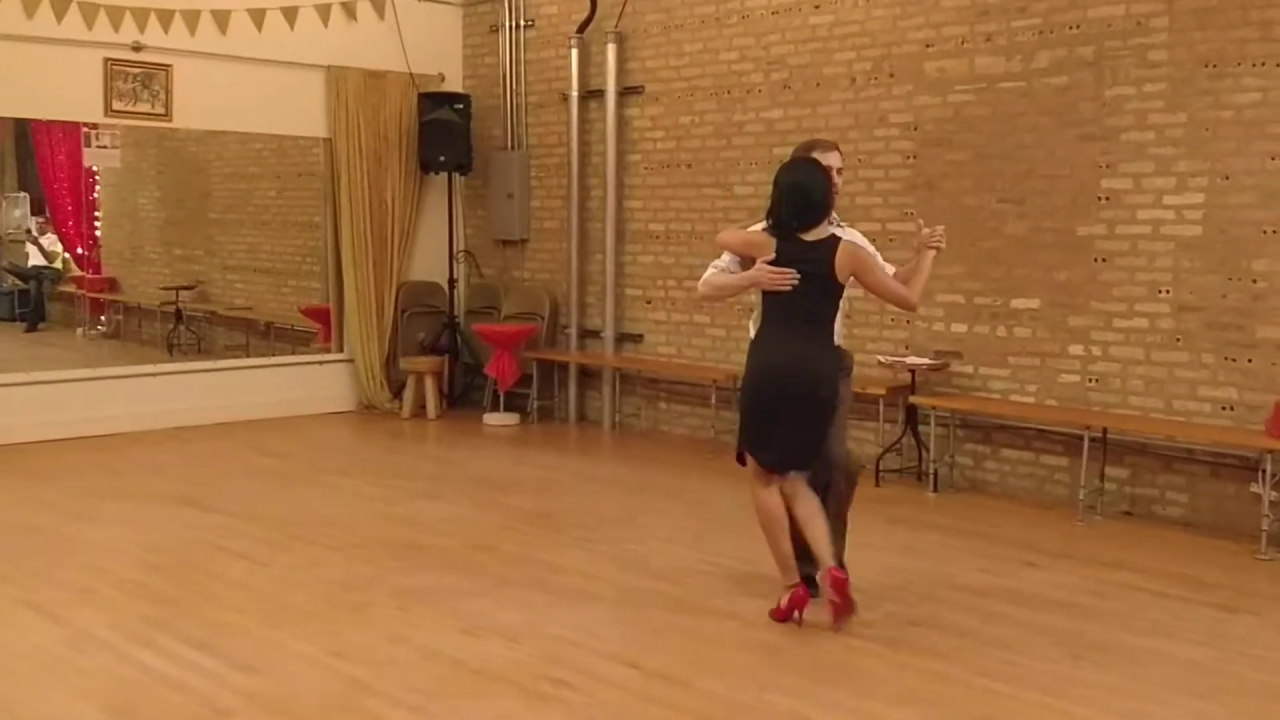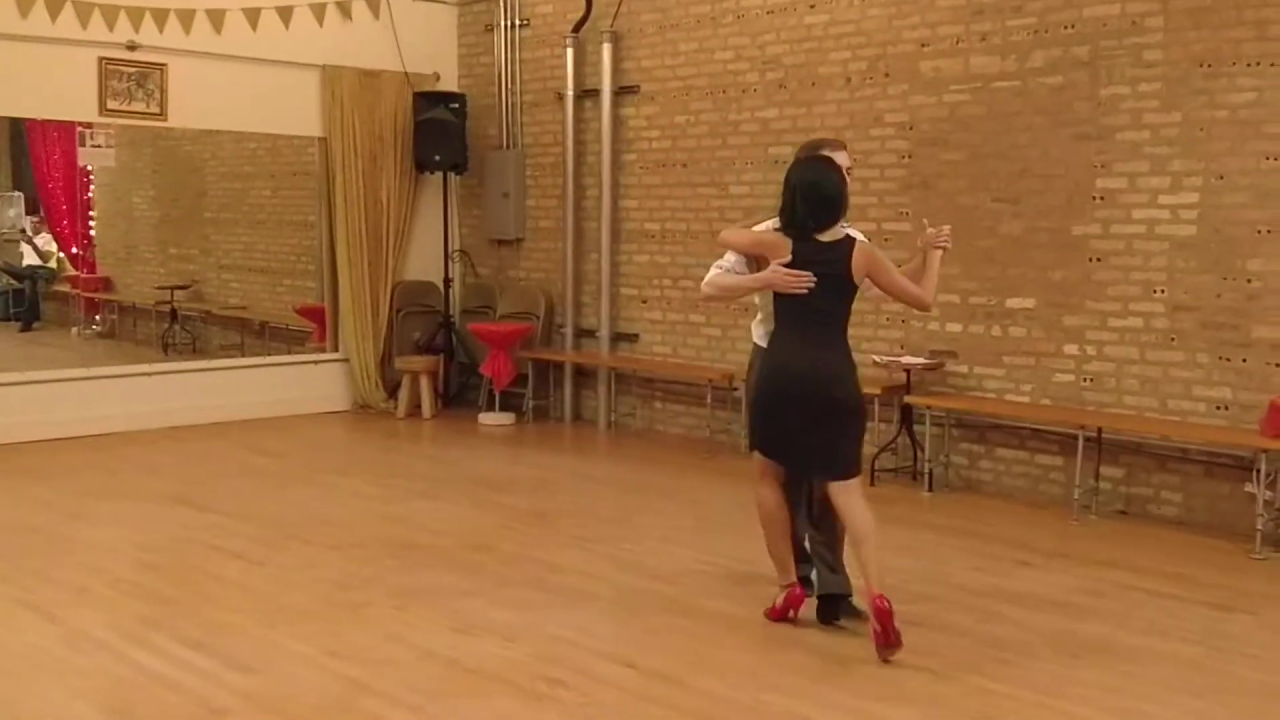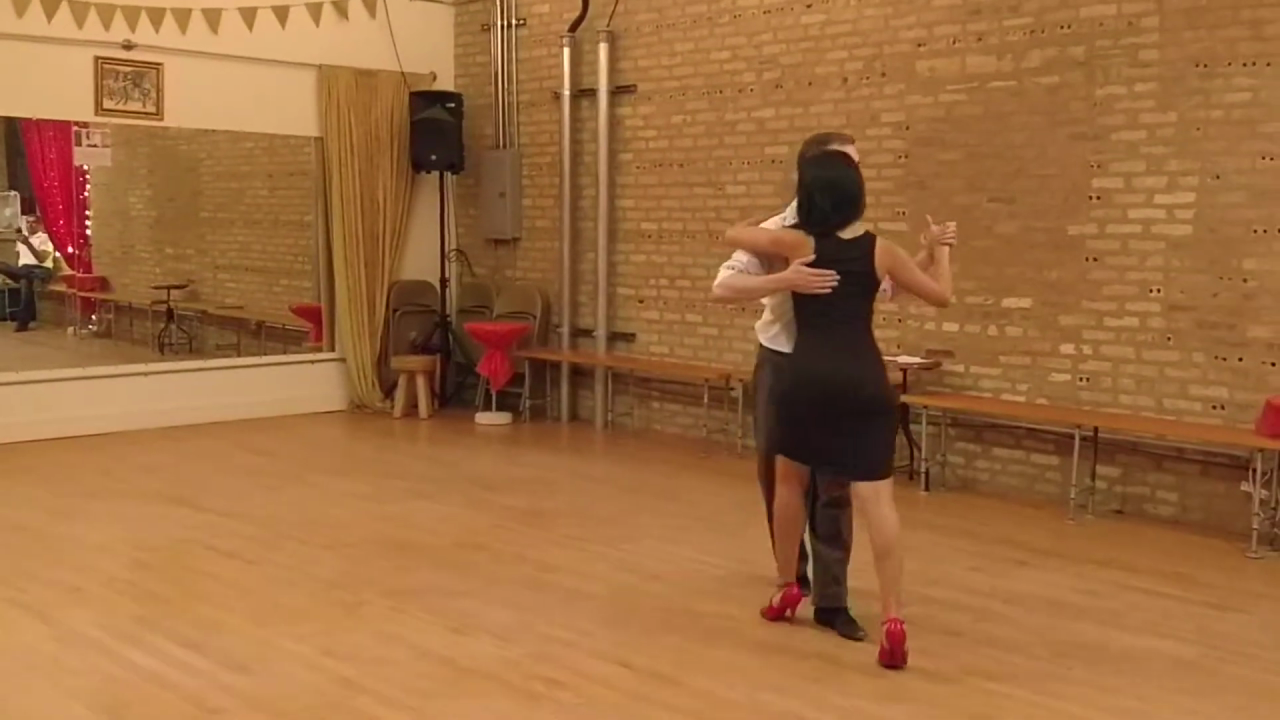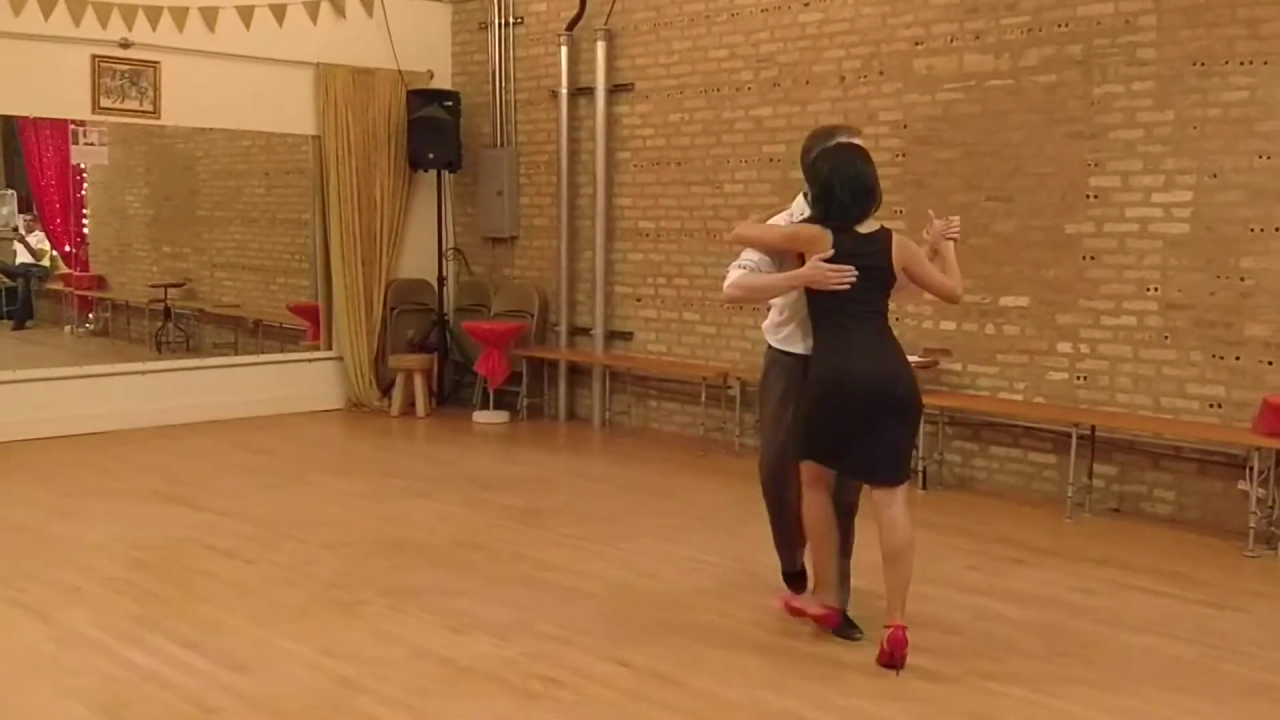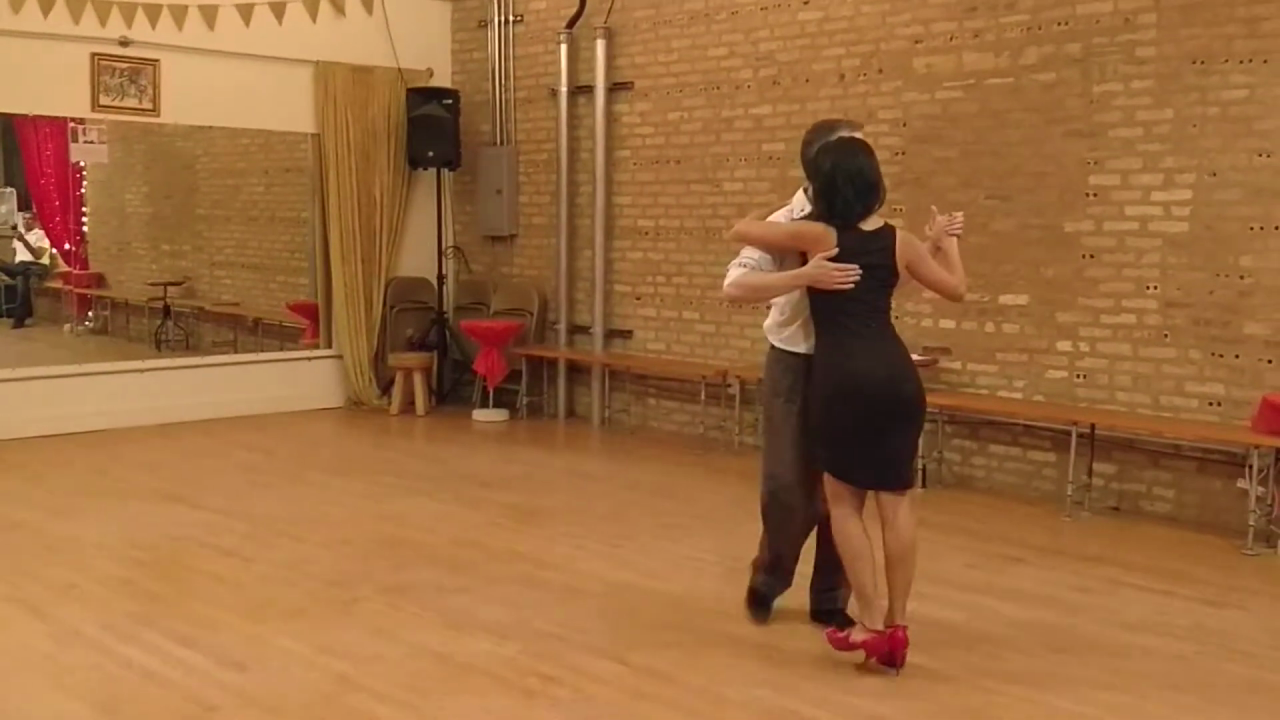
dt=0.2s
person 1, frame 1
left shoulder: (766, 245)
right shoulder: (846, 253)
left elbow: (722, 237)
right elbow: (909, 299)
right wrist: (928, 252)
left hip: (768, 367)
right hip: (817, 371)
left knee: (764, 479)
right knee: (796, 479)
left ankle: (792, 585)
right ankle: (829, 568)
person 1, frame 2
left shoulder: (779, 245)
right shoulder: (861, 253)
left elbow: (725, 236)
right elbow: (922, 298)
right wrist: (934, 252)
left hip: (782, 371)
right hip: (835, 376)
left knee: (769, 479)
right knee: (846, 492)
left ankle: (789, 586)
right ankle: (876, 595)
person 1, frame 3
left shoulder: (797, 243)
right shoulder: (880, 250)
left elbow: (733, 234)
right elbow: (941, 294)
left wrist: (769, 231)
right wrist: (941, 248)
left hip: (809, 375)
right hip: (865, 377)
left knee: (789, 481)
right knee: (876, 497)
left ankle: (787, 587)
right ankle: (893, 620)
person 1, frame 4
left shoulder: (813, 237)
right shoulder: (895, 245)
left elbow: (740, 233)
right elbow: (952, 290)
left wrist: (772, 224)
right wrist: (945, 243)
left hip: (836, 375)
right hip: (891, 375)
left knee: (816, 483)
right knee: (891, 498)
left ankle: (824, 597)
right ankle: (895, 626)
person 1, frame 5
left shoulder: (815, 235)
right shoulder: (898, 242)
left elbow: (740, 230)
right elbow: (956, 288)
left wrist: (767, 217)
right wrist: (948, 240)
left hip: (843, 378)
right hip: (896, 376)
left knee: (843, 499)
right knee: (895, 501)
left ankle: (869, 621)
right ankle: (896, 627)
person 2, frame 1
left shoulder: (849, 240)
right shoulder: (764, 237)
left elbow: (894, 285)
right elbow: (707, 286)
left wrist: (922, 254)
right wrist: (752, 278)
left knee: (836, 463)
left ankle: (829, 557)
right ankle: (800, 566)
person 2, frame 2
left shoulder: (851, 242)
right shoulder: (766, 236)
right elbow: (711, 286)
left wrist: (924, 256)
right wrist: (764, 280)
right knee: (780, 476)
left ankle: (832, 590)
right ankle: (796, 570)
person 2, frame 3
right shoulder: (777, 234)
left elbow: (891, 286)
right elbow: (723, 287)
left wrist: (929, 253)
right wrist: (785, 280)
right hip: (783, 366)
left knee: (835, 486)
right knee: (780, 475)
left ankle: (831, 599)
right ankle: (793, 573)
person 2, frame 4
right shoulder: (784, 229)
right elbow: (735, 289)
right wrist: (801, 277)
right hip: (792, 367)
left knee: (843, 487)
right knee: (780, 475)
left ankle: (832, 599)
right ankle: (792, 559)
person 2, frame 5
right shoulder: (786, 227)
right elbow: (735, 288)
left wrist: (931, 241)
right wrist: (809, 277)
right hip: (795, 367)
right knee: (788, 486)
left ankle: (829, 599)
right ankle: (769, 575)
